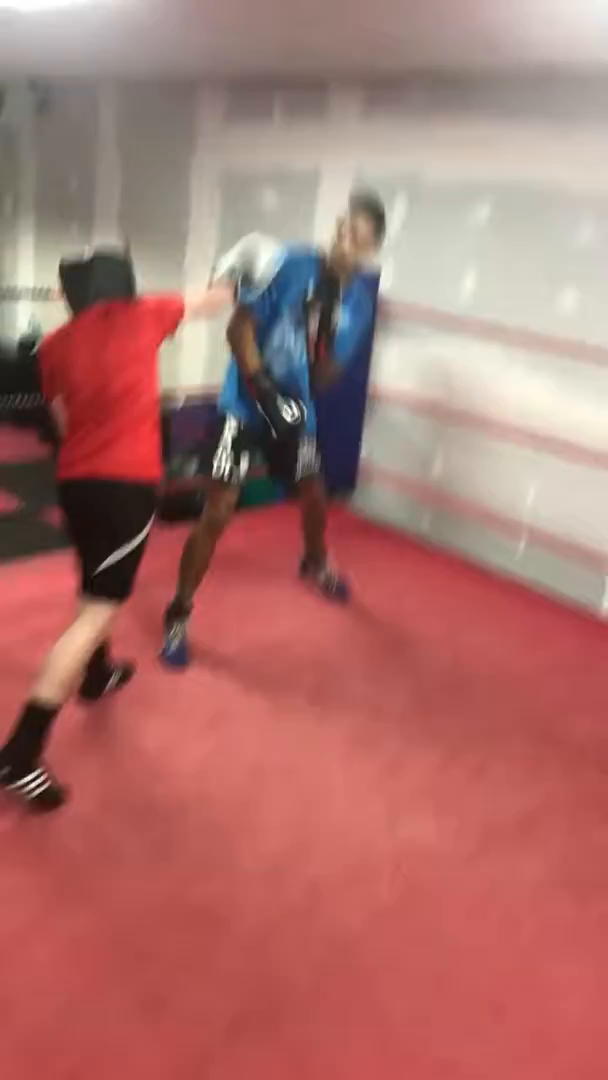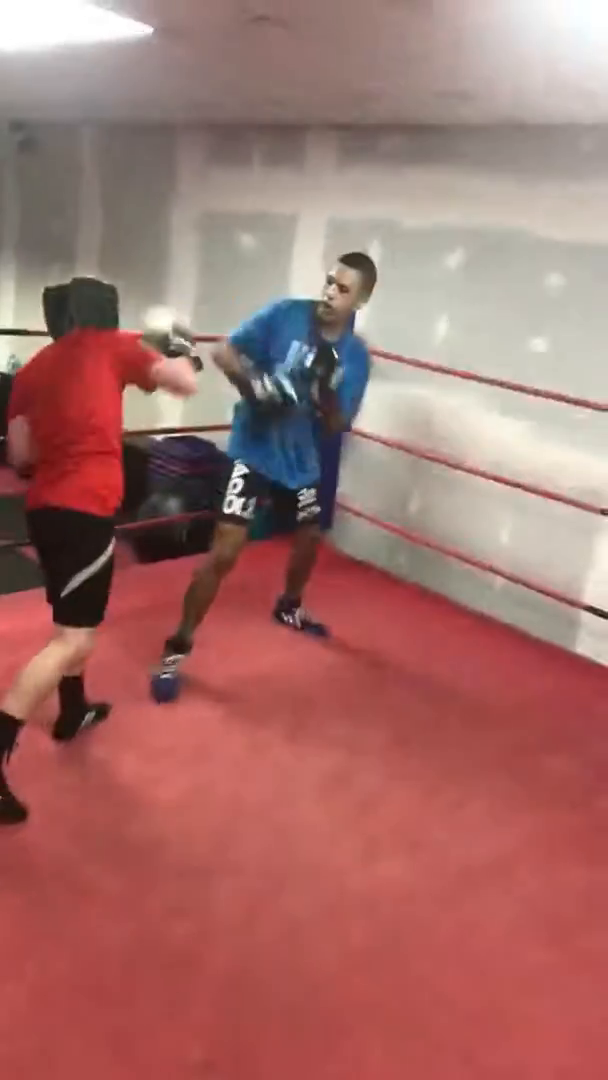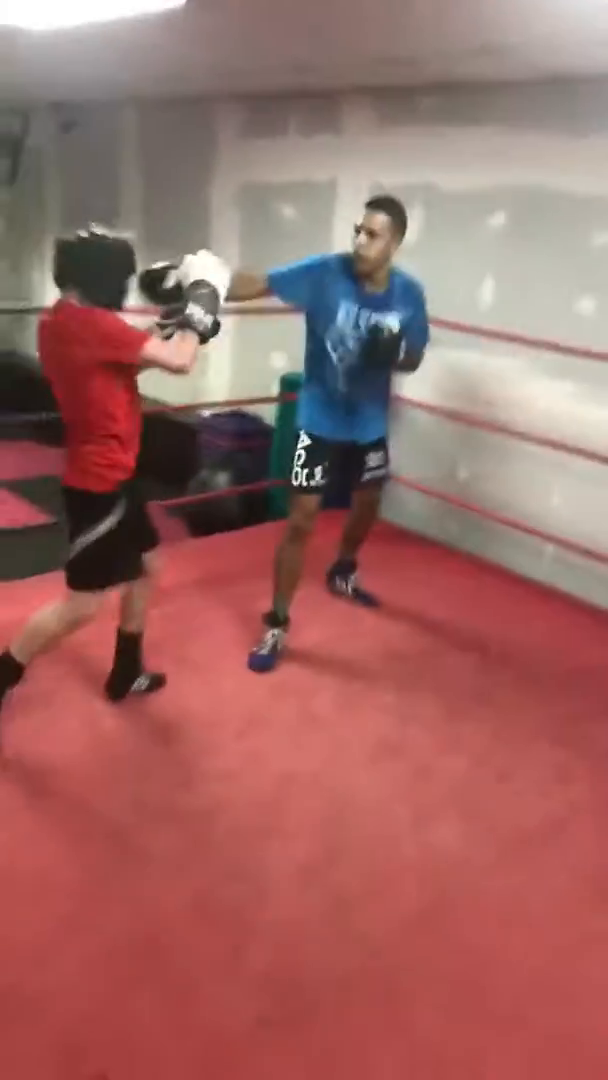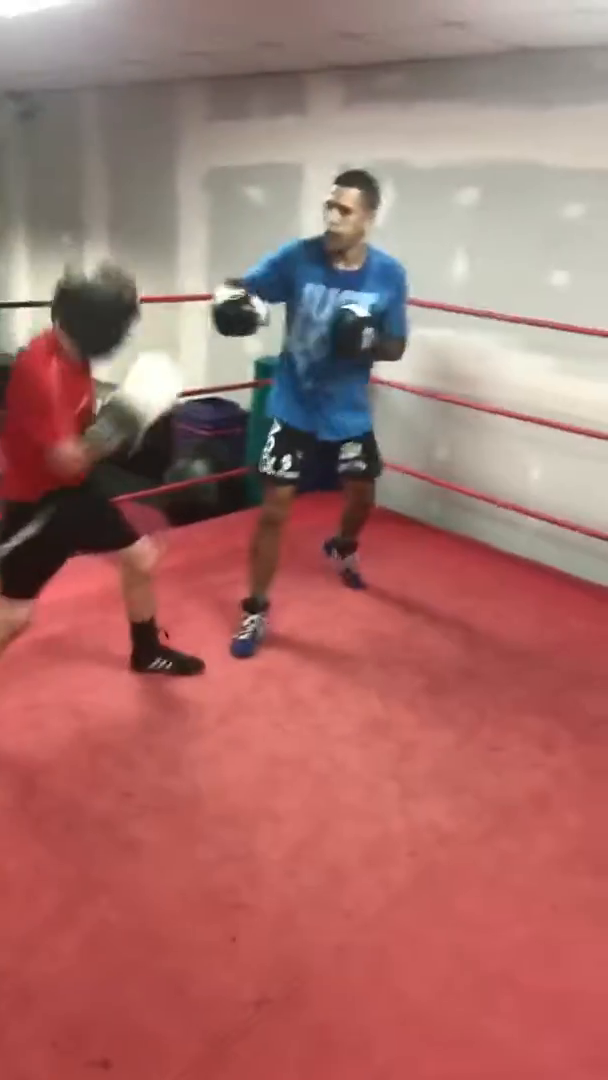
dt=0.2s
person 1, frame 1
left shoulder: (56, 344)
right shoulder: (138, 315)
left elbow: (65, 418)
right elbow: (213, 299)
left hip: (76, 480)
right hip: (126, 481)
left knee: (99, 590)
right knee: (96, 610)
left ankle: (96, 672)
person 1, frame 2
right shoulder: (108, 347)
right elbow: (184, 383)
right wrist: (173, 350)
left hip: (48, 510)
right hip: (86, 512)
left knee: (82, 624)
right knee: (73, 641)
left ankle: (73, 711)
person 1, frame 3
left shoulder: (56, 321)
right shoulder: (91, 325)
right elbow: (177, 359)
left wrist: (167, 323)
right wrist: (201, 300)
left hip: (107, 477)
right hip: (101, 484)
left knee: (142, 570)
right knee: (81, 603)
left ankle: (127, 673)
person 1, frame 4
left shoulder: (71, 354)
right shoulder: (40, 372)
right elbow: (67, 459)
left wrist: (121, 415)
right wrist: (121, 420)
left hip: (73, 486)
left knee: (143, 560)
left ankle: (147, 651)
person 2, frame 1
left shoulder: (357, 301)
right shoulder: (292, 264)
left elbow: (327, 373)
right elbow: (239, 325)
left wrist: (324, 319)
right wrist: (264, 389)
left hip: (295, 412)
right hip: (247, 406)
left knee: (314, 497)
right knee: (217, 514)
left ankle: (316, 564)
right ankle: (177, 616)
person 2, frame 2
left shoulder: (356, 354)
right shoulder: (285, 316)
left elbow: (339, 424)
right elbow: (225, 353)
left wrist: (325, 394)
right wrist: (253, 385)
left hip: (302, 463)
right hip: (254, 454)
left knee: (310, 543)
right knee: (223, 554)
left ankle: (289, 607)
right ankle: (176, 652)
person 2, frame 3
left shoulder: (409, 294)
right shoulder: (323, 272)
left elbow: (415, 357)
right elbow: (258, 286)
left wrist: (399, 353)
left hip: (370, 421)
right hip: (321, 419)
left knee: (367, 505)
right knee: (302, 521)
left ankle: (342, 573)
right ankle: (277, 624)
person 2, frame 4
left shoulder: (389, 275)
right shoulder: (297, 258)
left elbow: (395, 348)
right elbow: (245, 291)
left wrist: (371, 341)
right wrist: (231, 301)
left hip: (350, 412)
right hip: (294, 408)
left knee: (362, 499)
right knee: (275, 511)
left ankle: (341, 547)
right ankle: (255, 611)
